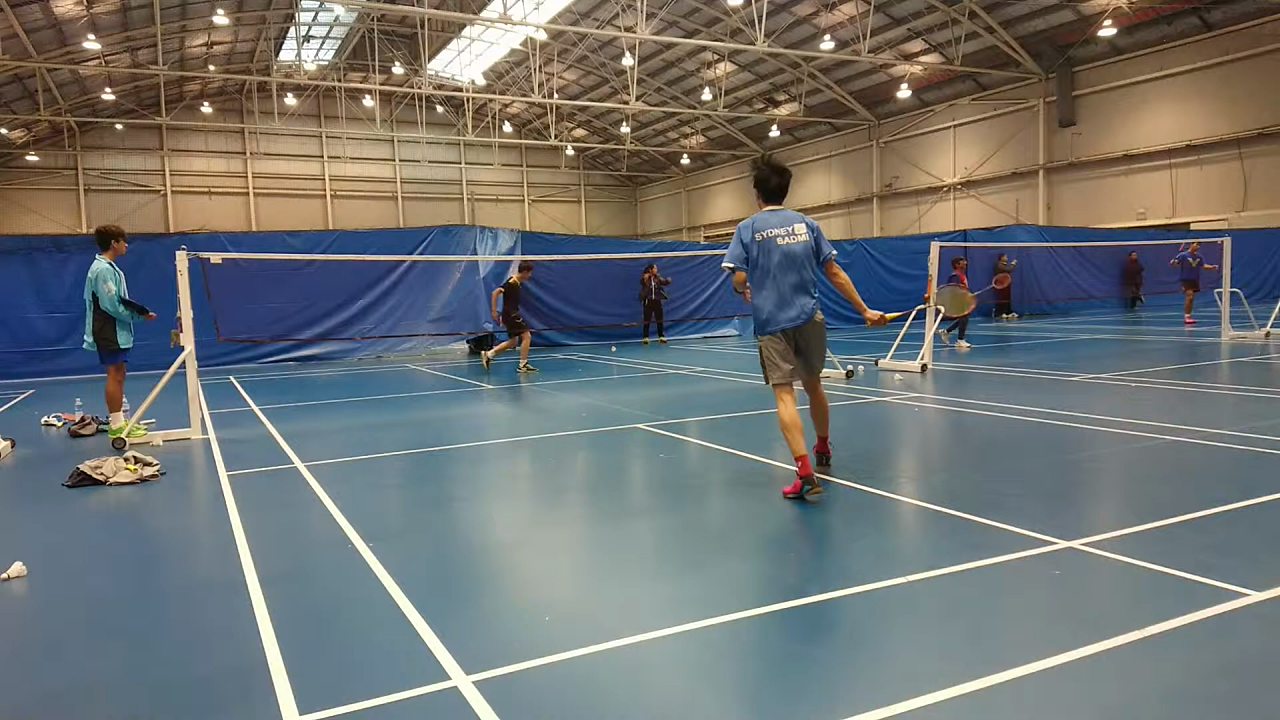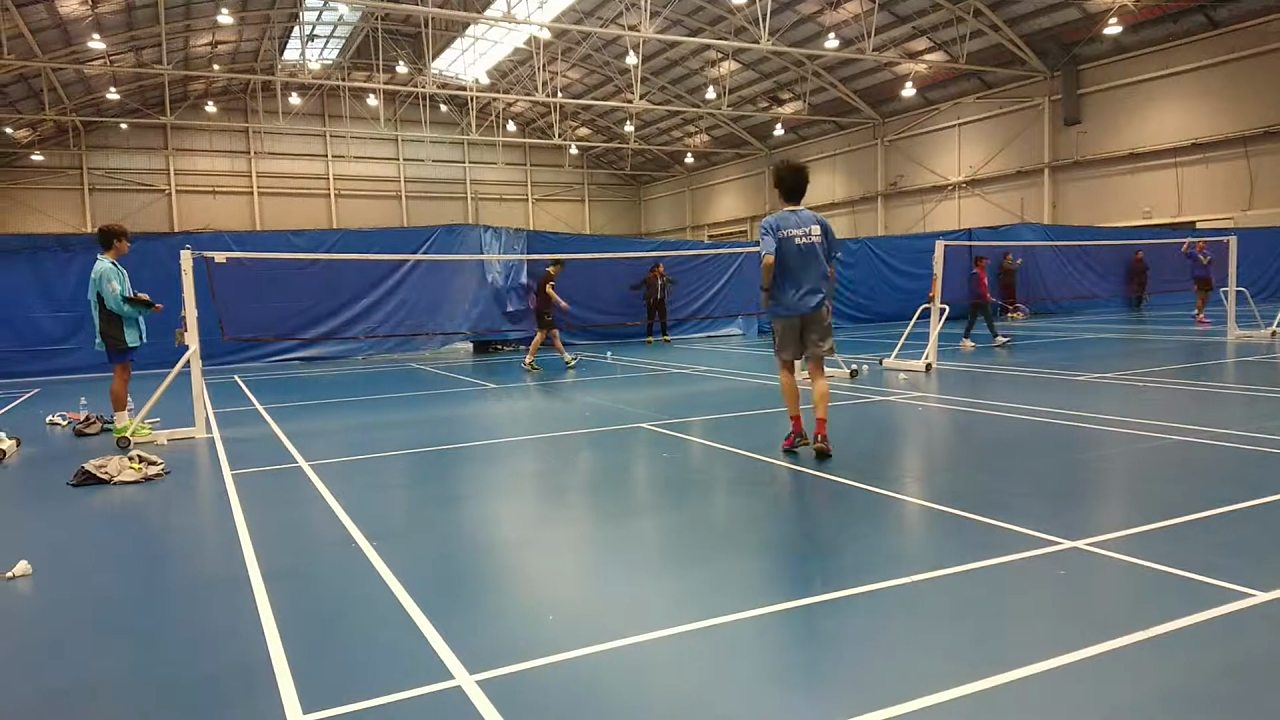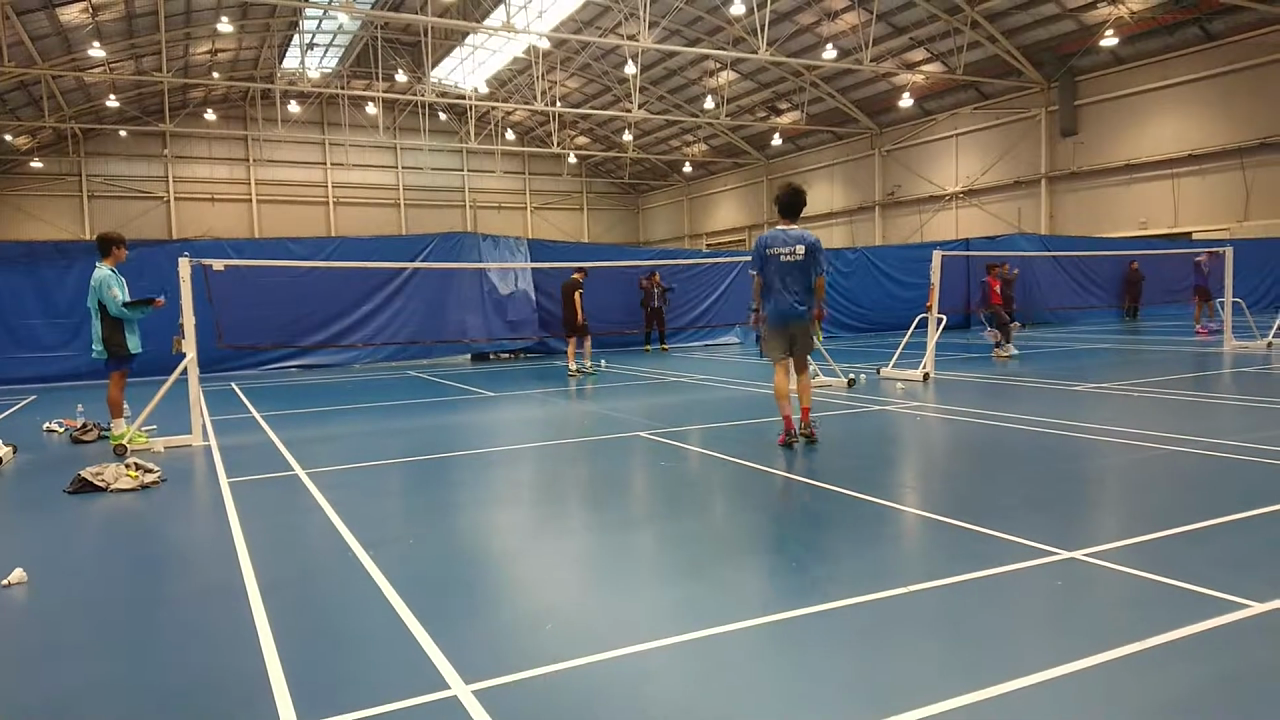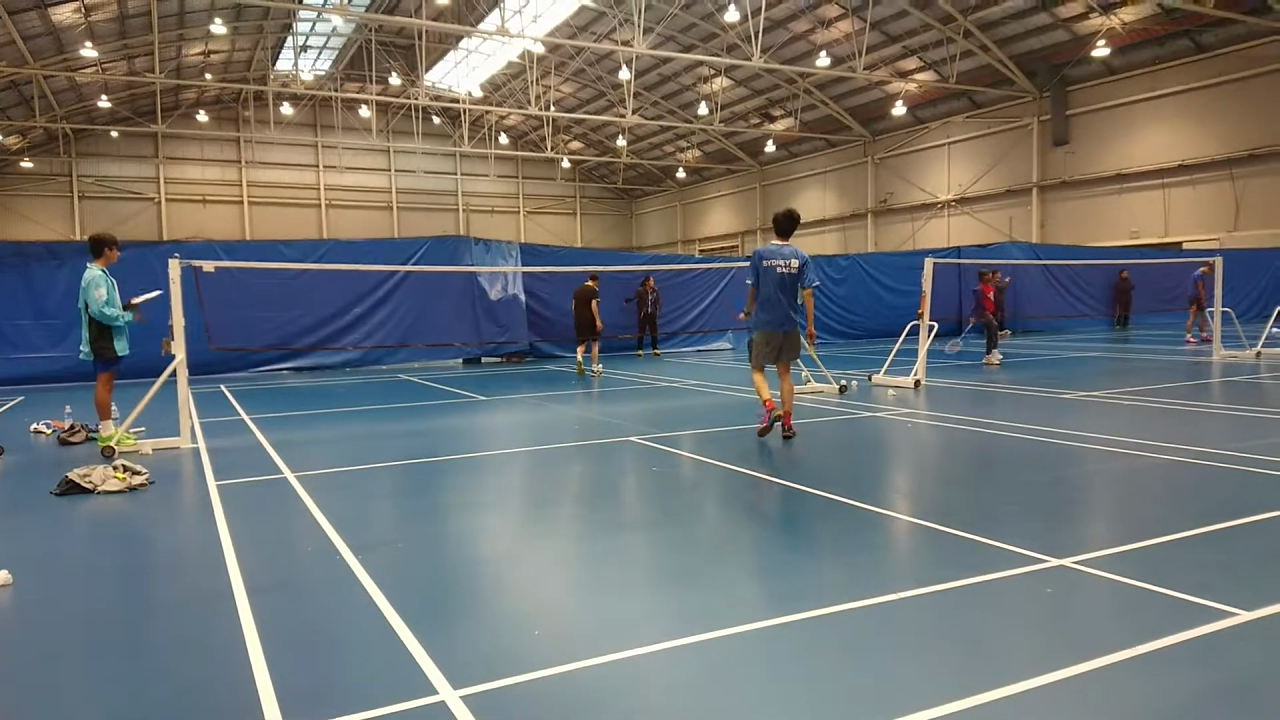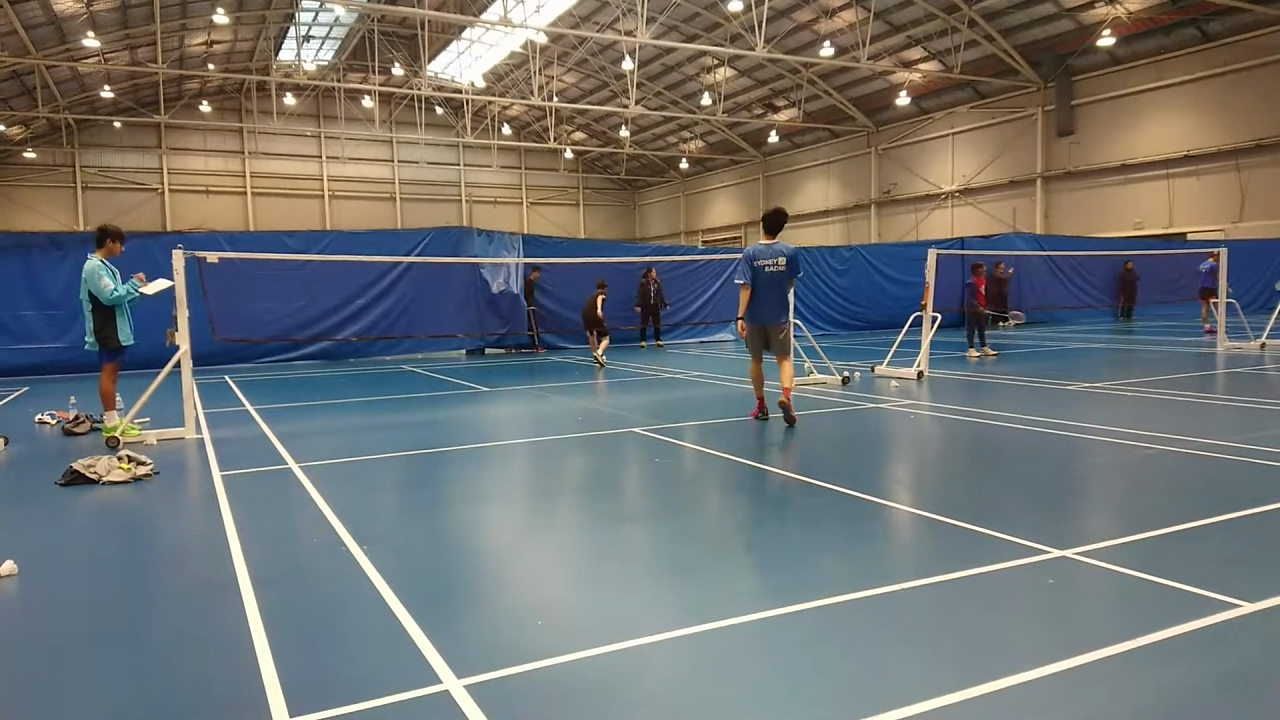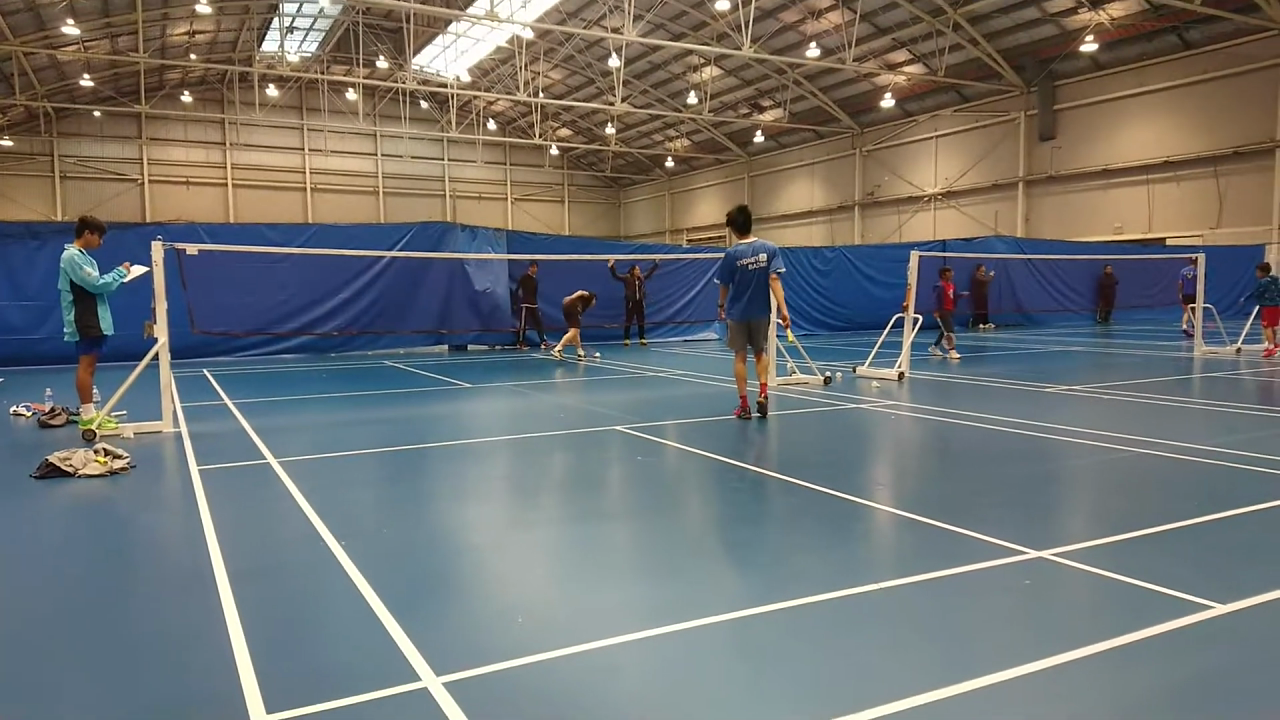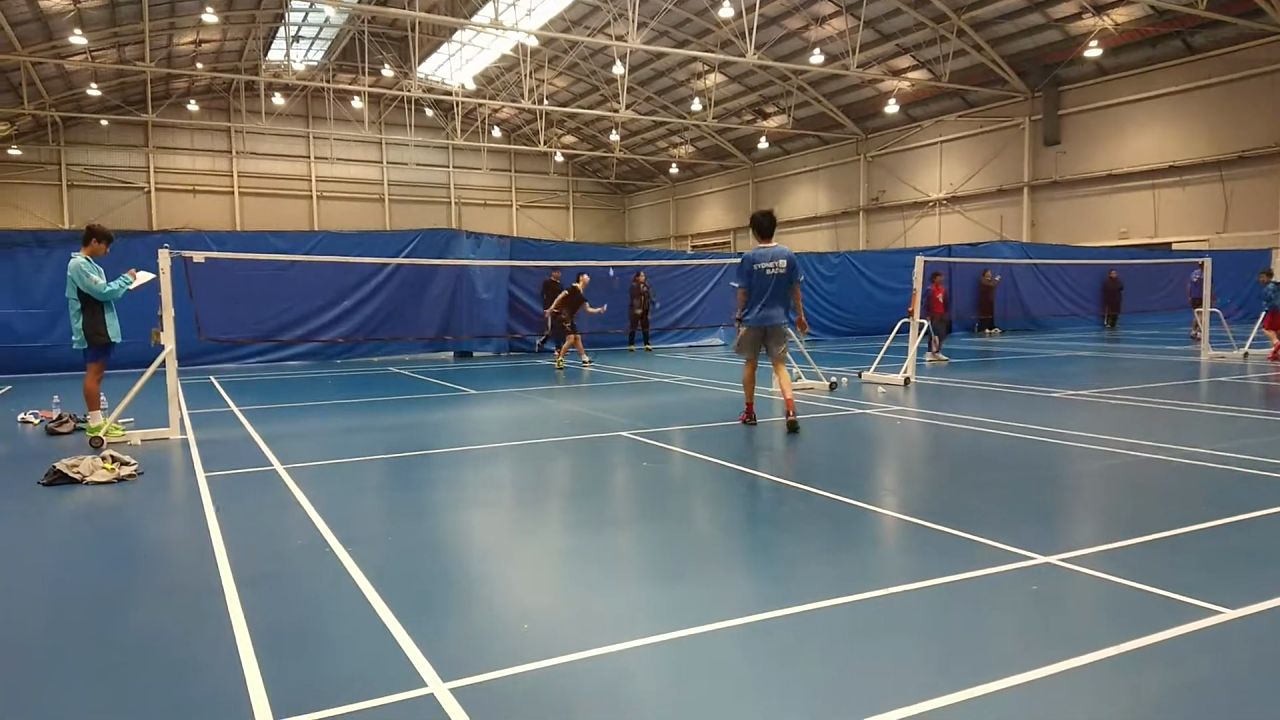
dt=0.4s
person 1, frame 1
left shoulder: (747, 228)
right shoulder: (808, 225)
left elbow: (738, 278)
right elbow: (834, 273)
left wrist: (745, 289)
right wrist: (864, 310)
left hip: (773, 321)
right hip: (809, 317)
left knee: (784, 395)
right knee: (813, 384)
left ankle: (805, 473)
right ankle: (823, 449)
person 1, frame 2
left shoulder: (771, 224)
right shoulder: (820, 222)
left elbow: (768, 261)
right elbow: (831, 269)
left wrist: (766, 290)
right wrist: (826, 294)
left hip: (785, 309)
right hip: (817, 307)
left knee: (787, 369)
right knee: (817, 370)
left ankle: (796, 429)
right ankle: (821, 434)
person 1, frame 3
left shoulder: (764, 240)
right shoulder: (810, 241)
left elbow: (758, 281)
right elbow: (819, 280)
left wrist: (756, 309)
right wrist: (818, 308)
left hip: (773, 315)
right hip: (801, 314)
left knee: (781, 369)
right knee: (802, 369)
left ankle: (789, 428)
right ankle: (806, 421)
person 1, frame 4
left shoulder: (760, 254)
right shoulder: (801, 257)
left elbow: (753, 290)
right elbow: (807, 294)
left wrist: (747, 312)
right wrist: (810, 325)
left hip: (764, 323)
right hip: (790, 323)
left knee: (758, 370)
right knee: (785, 372)
left ankle: (771, 409)
right ankle: (787, 422)
person 1, frame 5
left shoulder: (750, 253)
right shoulder: (790, 252)
left elbow: (746, 288)
right elbow: (791, 283)
left wrist: (740, 318)
left hip: (755, 317)
right hip: (779, 317)
left knee: (756, 360)
right knee: (784, 360)
left ankle: (761, 406)
right ankle: (786, 399)
person 1, frame 6
left shoulder: (731, 254)
right shoulder: (769, 249)
left elbow: (724, 286)
right elbow: (774, 280)
left wrist: (722, 306)
right wrist: (782, 309)
left hip: (737, 314)
right hip: (761, 312)
left knee: (740, 357)
right knee: (760, 352)
left ankle: (743, 405)
right ankle: (762, 394)
person 1, frame 7
left shoulder: (749, 257)
right shoulder: (788, 255)
left elbow: (743, 292)
right elbow: (795, 289)
left wrist: (738, 316)
right wrist: (800, 315)
left hip: (753, 320)
right hip: (778, 320)
left knee: (750, 365)
right knee: (780, 366)
left ankle: (749, 412)
right ankle: (791, 412)
person 2, frame 1
left shoulder: (109, 267)
right shoulder: (103, 270)
right elbow: (111, 305)
left wrist: (136, 311)
right wrist: (139, 315)
left hip: (117, 332)
right hip: (110, 333)
left knee: (119, 375)
right knee: (114, 376)
left ankle: (119, 420)
right ankle: (116, 425)
person 2, frame 2
left shoulder: (112, 267)
right shoulder: (106, 269)
right elbow: (116, 304)
left wrist: (137, 298)
right wrist: (145, 308)
left hip: (123, 330)
right hip: (116, 332)
left knee: (124, 375)
right knee: (120, 375)
left ankle: (124, 420)
right ankle: (121, 424)
person 2, frame 3
left shoulder: (109, 274)
right shoulder: (106, 276)
right elbow: (118, 309)
left wrist: (143, 305)
right wrist: (147, 307)
left hip: (121, 338)
right hip: (115, 339)
left knee: (120, 381)
right knee: (116, 382)
left ankle: (120, 427)
right ankle: (118, 432)
person 2, frame 4
left shoulder: (100, 275)
right shoulder: (96, 276)
right elbow: (99, 310)
left wrist: (128, 306)
right wrist: (128, 317)
left hip: (110, 339)
right hip: (104, 341)
left knee: (107, 383)
right knee: (104, 383)
left ankle: (108, 429)
right ankle: (106, 433)
person 2, frame 5
left shoulder: (104, 266)
right shoulder: (95, 267)
right elbow: (109, 296)
left wrist: (135, 289)
right wrist: (134, 283)
left hip: (115, 329)
right hip: (106, 331)
left knee: (111, 374)
right knee: (109, 374)
left ankle: (113, 419)
right ankle: (111, 424)
person 2, frame 6
left shoulder: (81, 256)
right shoulder: (73, 257)
left elbow: (93, 285)
right elbow: (96, 284)
left wrist: (118, 277)
right wrist: (120, 272)
left hip: (92, 320)
right hip: (85, 322)
left knee: (89, 366)
right knee: (86, 366)
left ankle: (89, 412)
right ankle: (87, 416)
person 2, frame 7
left shoulder: (88, 264)
right shoulder: (80, 265)
left elbow: (100, 293)
right elbow: (103, 292)
left wrist: (123, 284)
right wrist: (126, 279)
left hip: (100, 327)
right hip: (93, 329)
left knee: (97, 374)
right knee: (94, 374)
left ankle: (97, 420)
right ankle: (95, 424)
